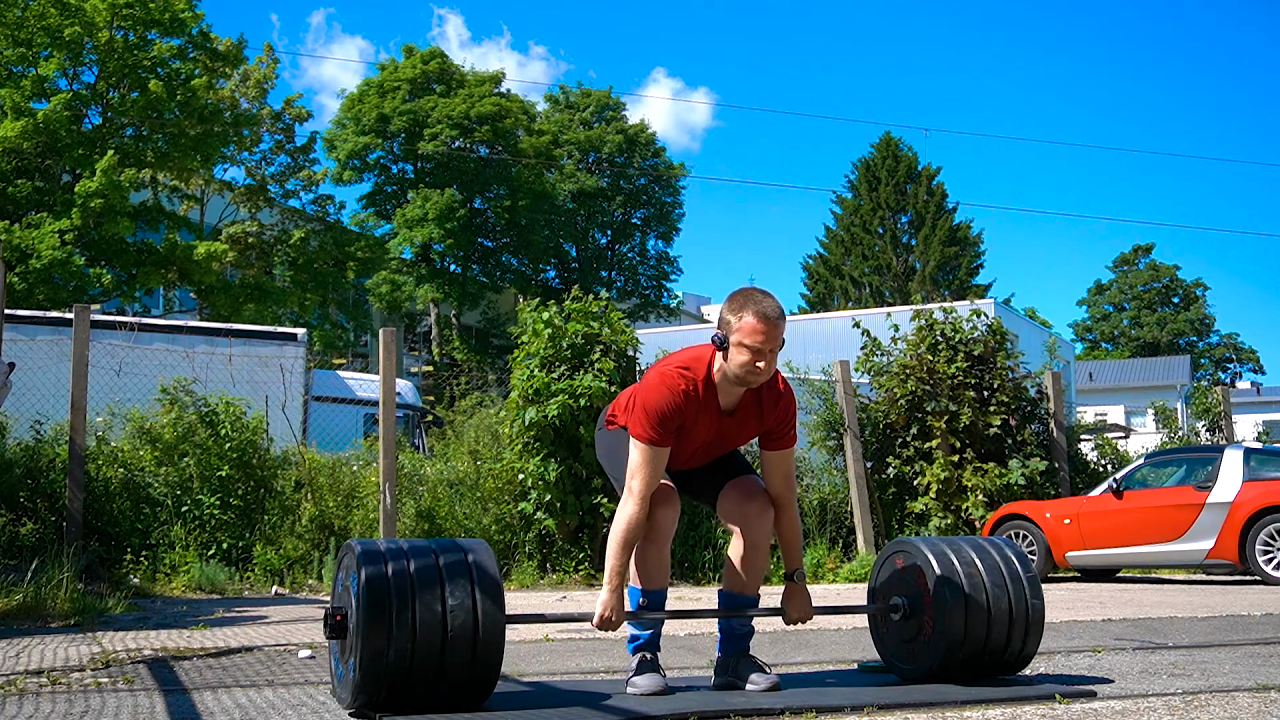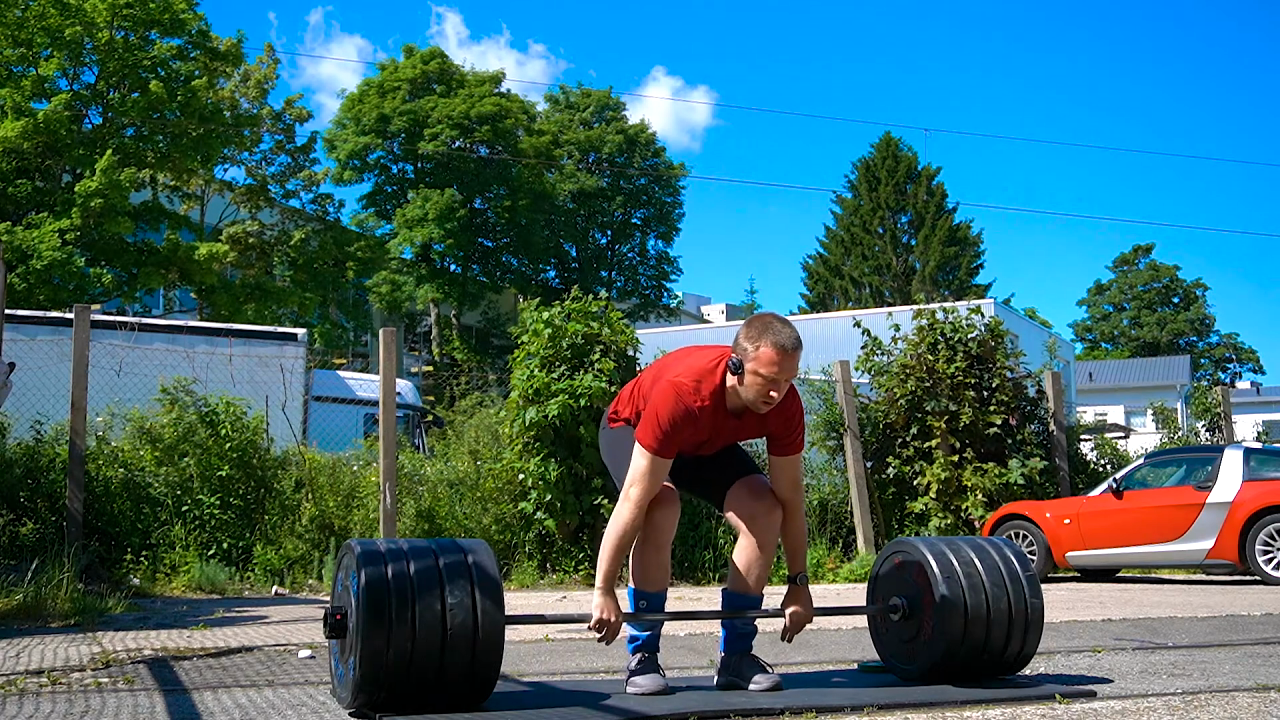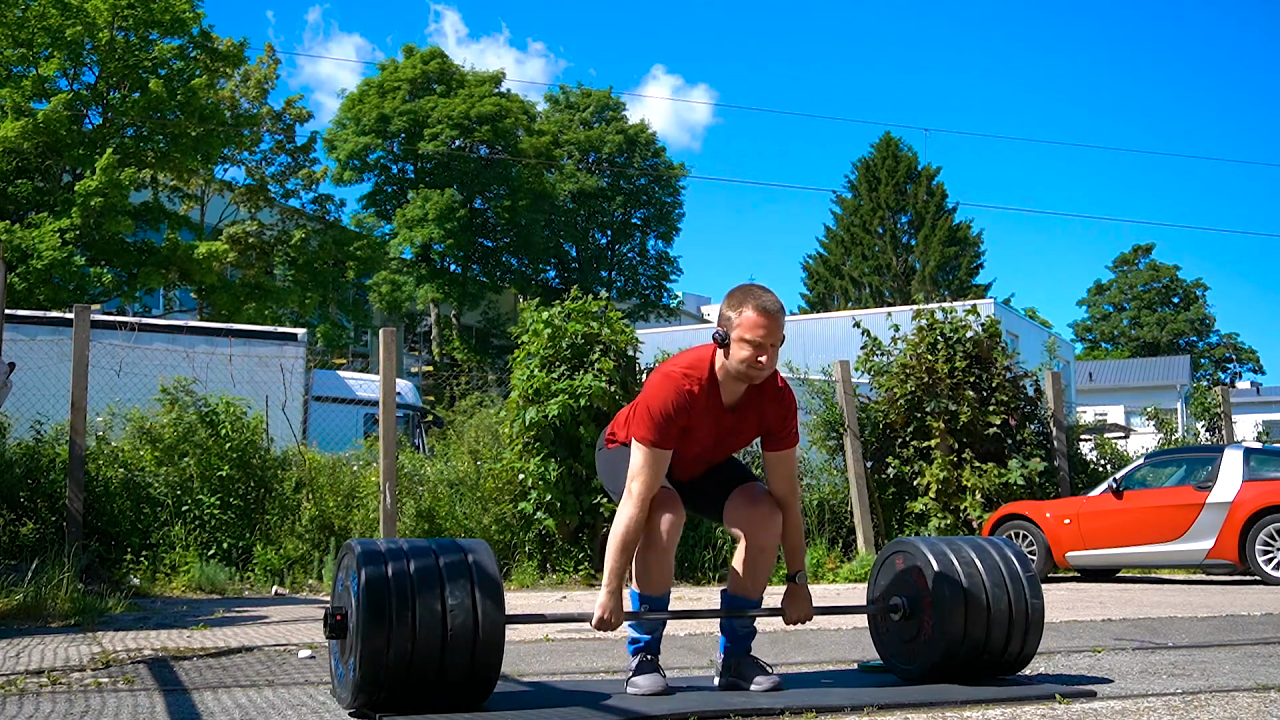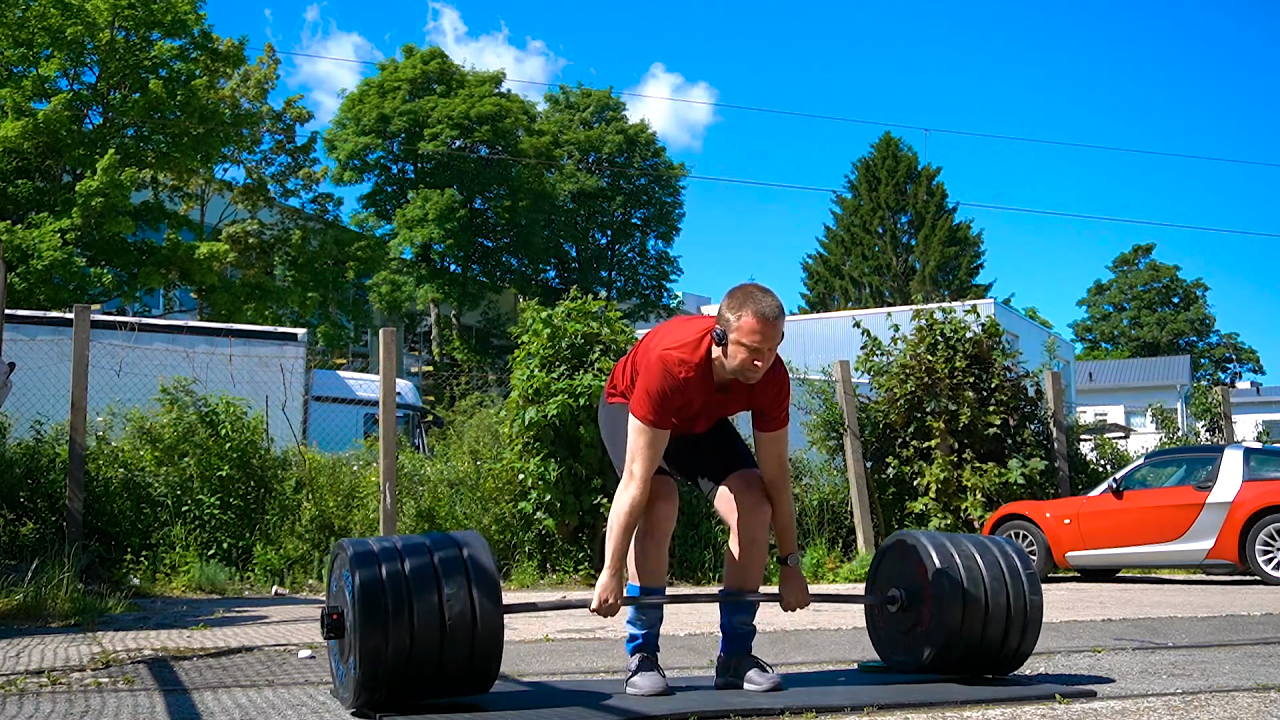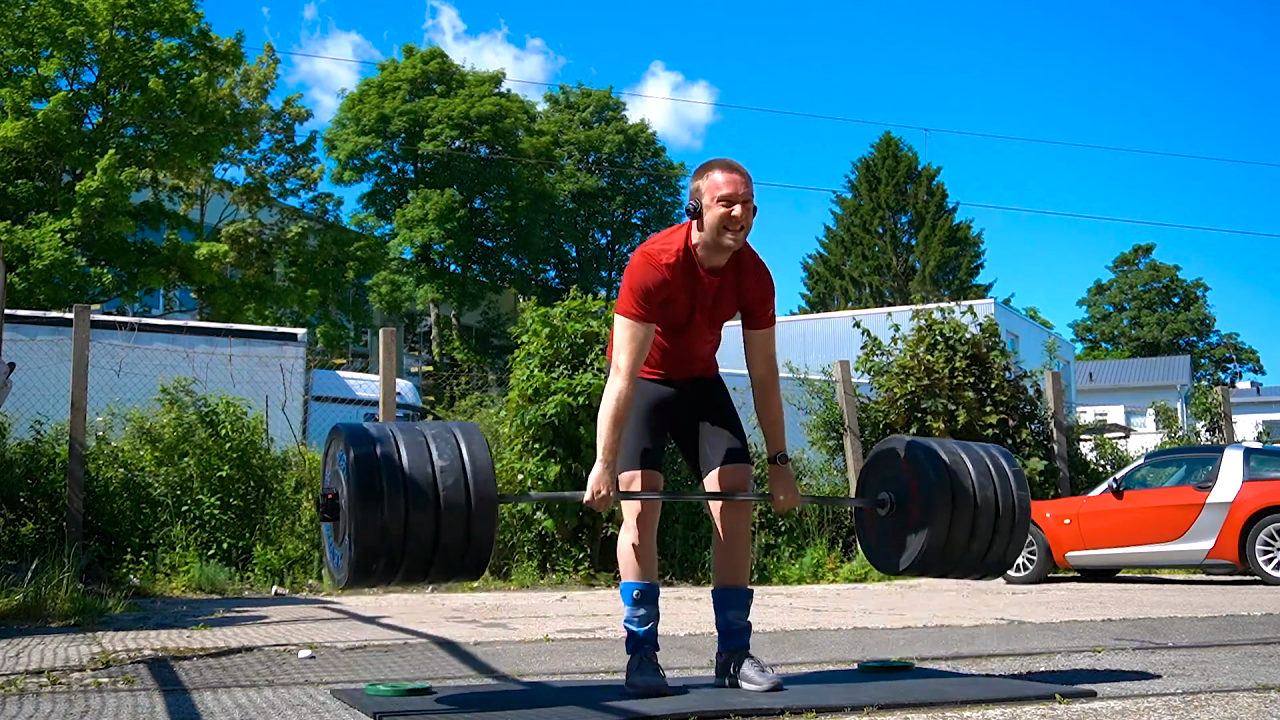
dt=1s
person 1, frame 1
left shoulder: (777, 396)
right shoulder: (670, 385)
left elbow: (783, 494)
right elbow: (637, 496)
left wrist: (795, 580)
right wrist: (612, 589)
left hip: (706, 450)
right hip: (626, 435)
left knee: (757, 514)
right knee: (662, 509)
left ankle: (733, 654)
right ankle: (643, 654)
person 1, frame 2
left shoulder: (785, 404)
right shoulder: (681, 394)
left elbow: (790, 499)
right elbow: (634, 500)
left wrist: (798, 584)
right wrist: (604, 592)
left hip: (708, 442)
right hip: (632, 427)
left knee: (765, 513)
right knee: (661, 507)
left ankle: (735, 654)
right ankle: (642, 654)
person 1, frame 3
left shoulder: (778, 397)
right shoulder: (674, 386)
left elbow: (786, 496)
right elbow: (637, 499)
left wrist: (797, 581)
right wrist: (609, 592)
left hip: (702, 462)
right hip: (628, 449)
left knee: (764, 517)
right knee: (666, 513)
left ankle: (735, 656)
right ankle: (643, 657)
person 1, frame 4
left shoulder: (772, 377)
right shoulder: (669, 365)
left elbow: (776, 476)
right elbow: (637, 481)
left wrist: (790, 564)
right wrist: (611, 572)
left hip: (703, 419)
right hip: (629, 406)
left knee: (753, 509)
right knee: (659, 505)
left ankle: (736, 654)
right ankle: (642, 655)
person 1, frame 5
left shoulder: (753, 273)
right shoulder: (654, 263)
left elbow: (764, 376)
right elbow: (624, 372)
left wrist: (779, 463)
right wrist: (604, 464)
left hip: (701, 382)
right hip: (644, 382)
left knee: (735, 501)
right knee: (641, 502)
left ankle: (734, 654)
right ankle: (641, 653)
